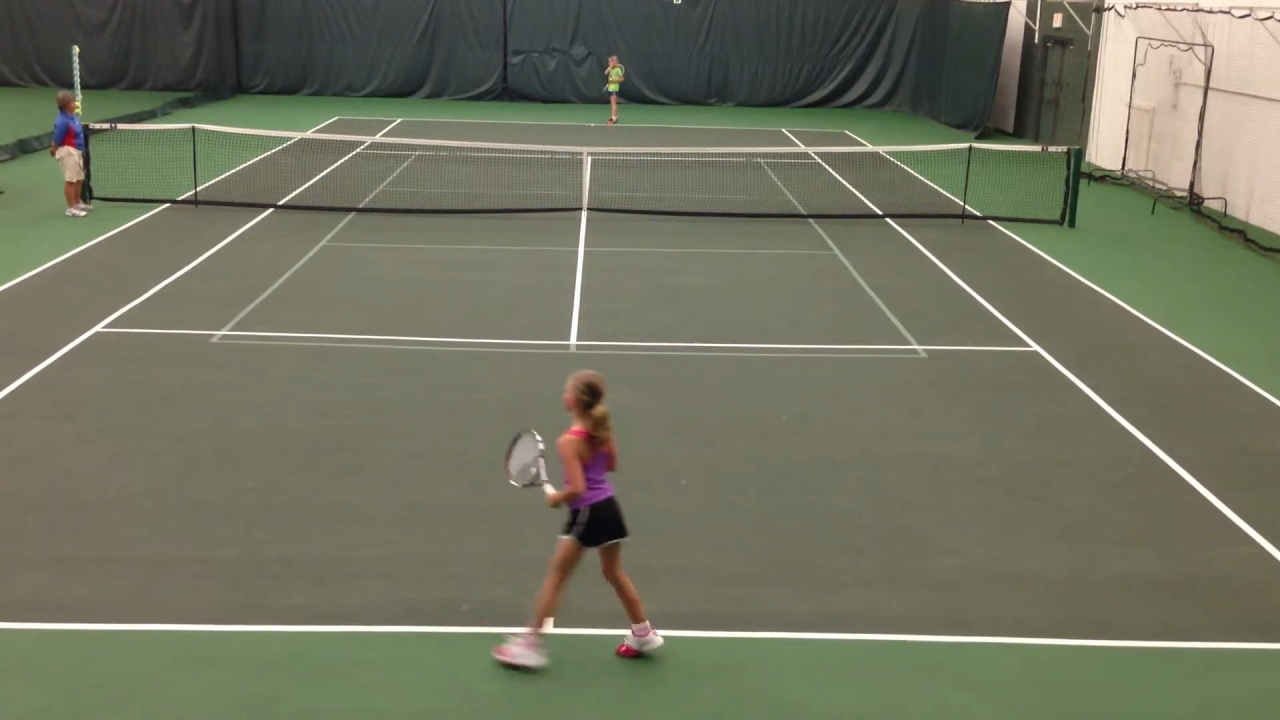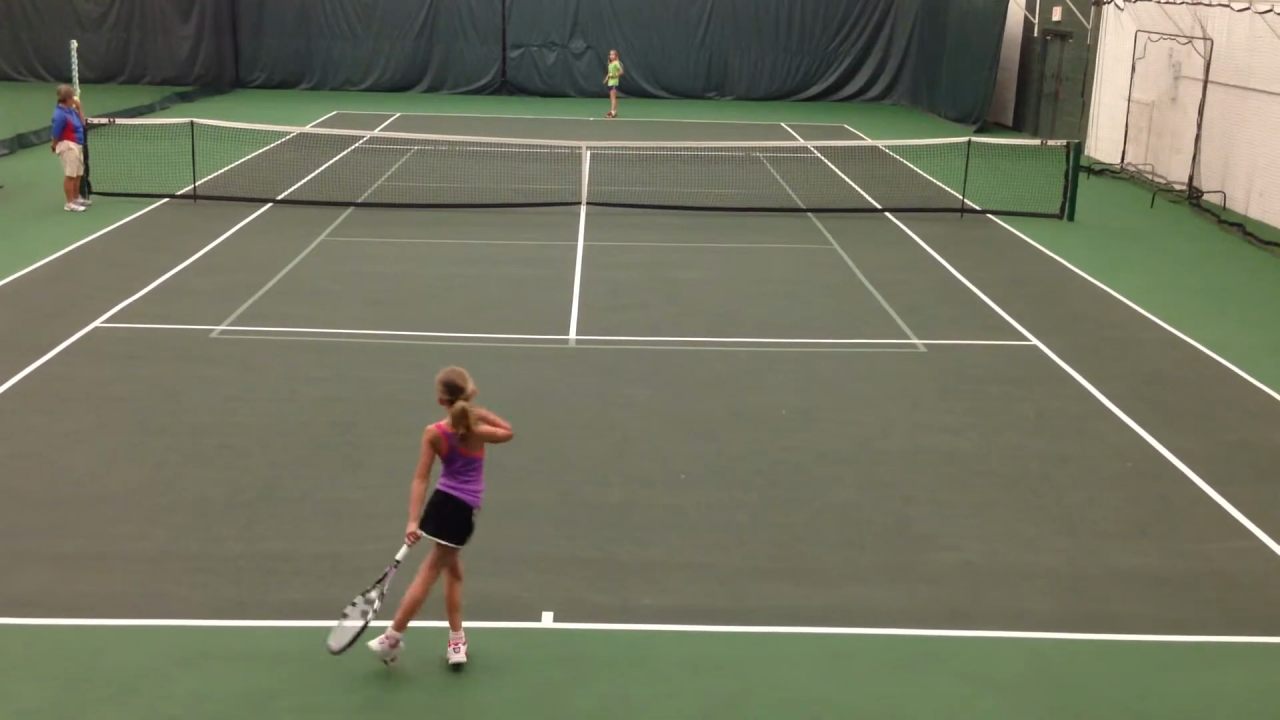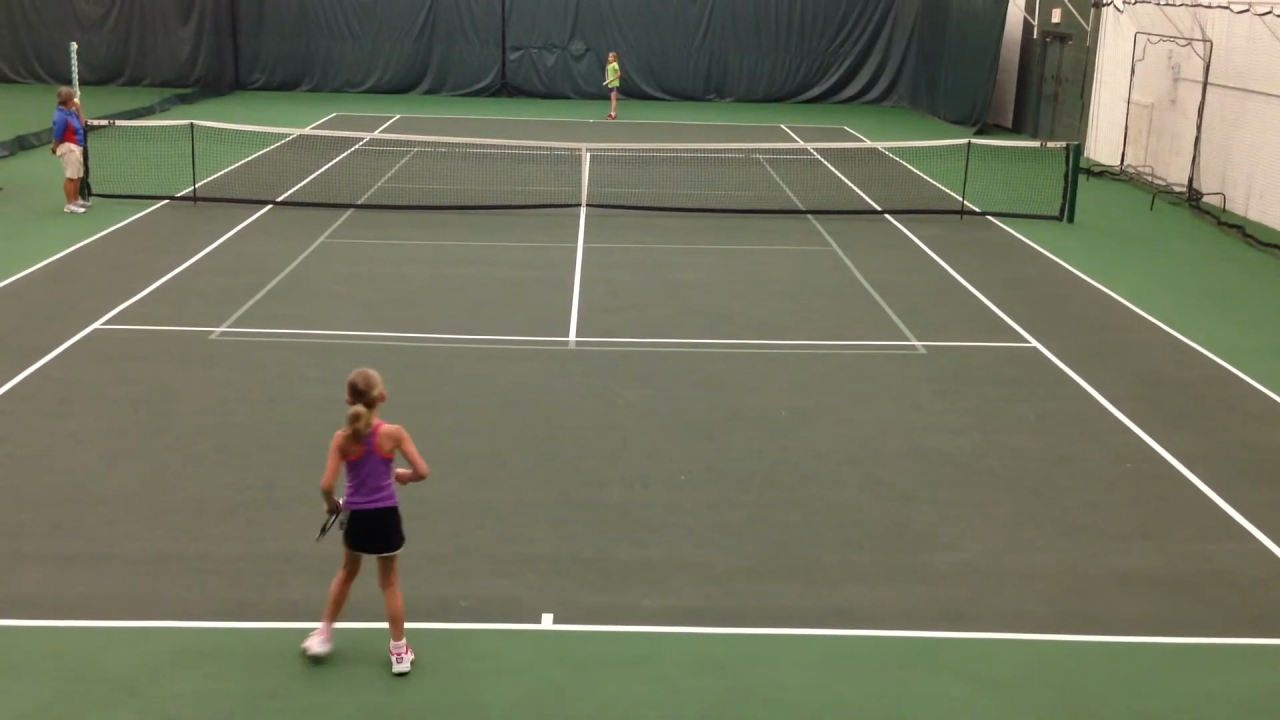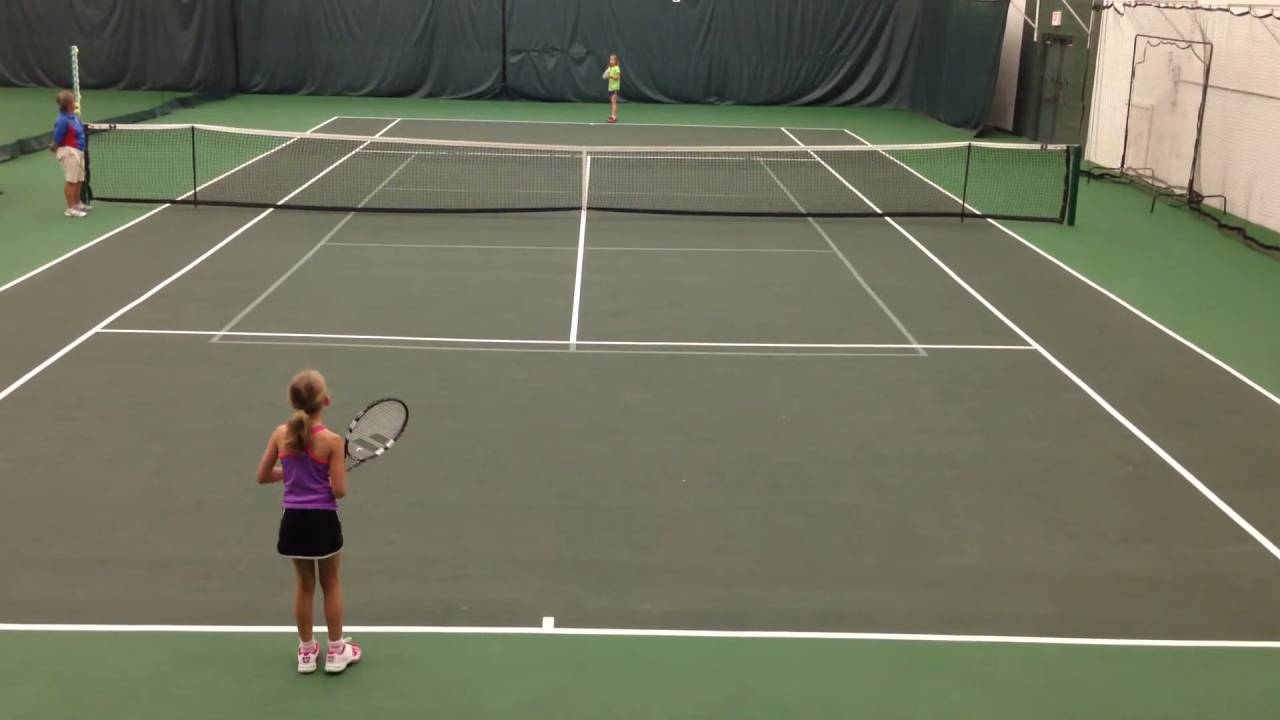
dt=0.7s
person 1, frame 1
left shoulder: (569, 441)
right shoulder: (603, 432)
left elbow: (576, 490)
left wrist: (555, 498)
left hip: (586, 515)
right hip: (609, 509)
left knee: (555, 580)
right knee: (615, 574)
left ankle: (530, 645)
right ankle: (643, 634)
person 1, frame 2
left shoulder: (433, 433)
right shoulder: (479, 433)
left elbow: (420, 478)
right elbow: (508, 432)
left wrist: (413, 520)
right wrist: (480, 414)
left hip: (440, 502)
right hip: (462, 509)
left knee: (454, 572)
right knee: (428, 573)
left ankle: (456, 642)
right ankle: (392, 637)
person 1, frame 3
left shoulder: (341, 438)
right shoulder: (393, 433)
left elbow: (327, 485)
right elbow: (422, 472)
left wrist: (332, 504)
right wrist: (401, 476)
left hip: (357, 517)
right hip: (386, 516)
left knee: (346, 573)
right knee: (389, 582)
left ankle: (322, 635)
right ankle: (400, 651)
person 1, frame 4
left shoulder: (281, 435)
right shoulder: (332, 441)
left elbow: (262, 476)
right elbow: (339, 491)
left hip: (293, 520)
right hip: (323, 521)
left knee: (304, 585)
right knee: (331, 585)
left ankle: (306, 652)
right ankle: (337, 651)
